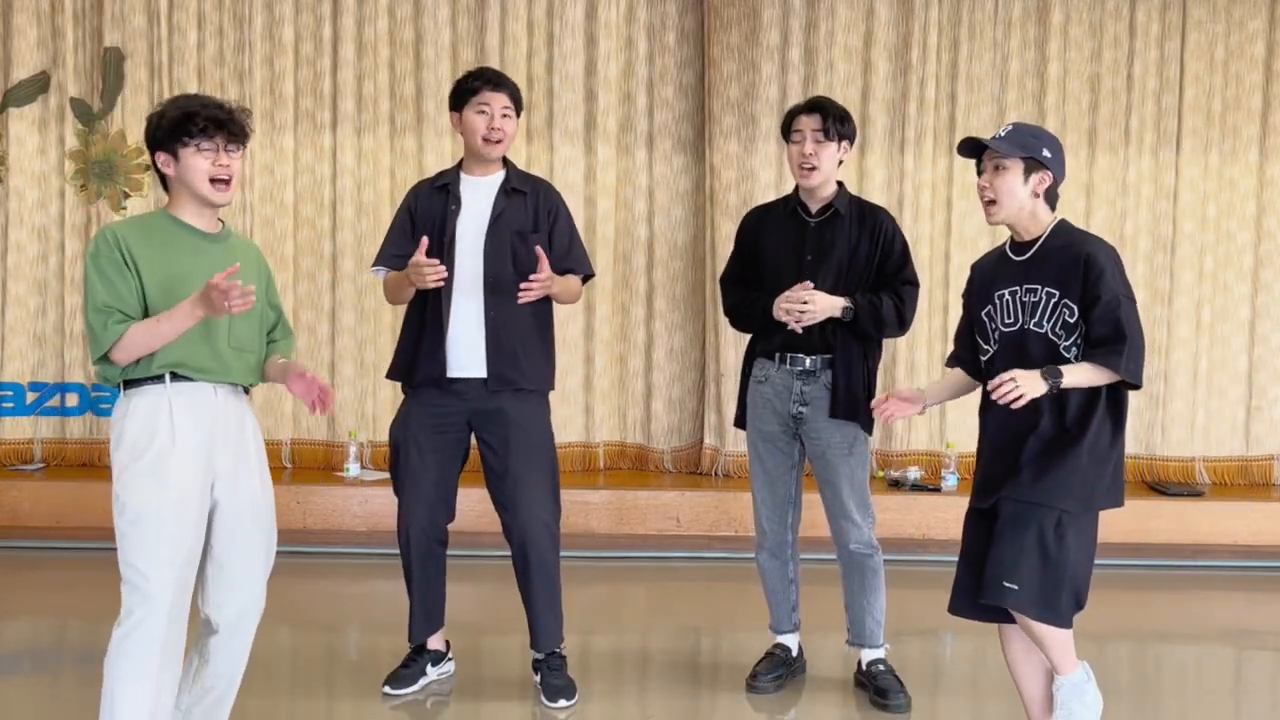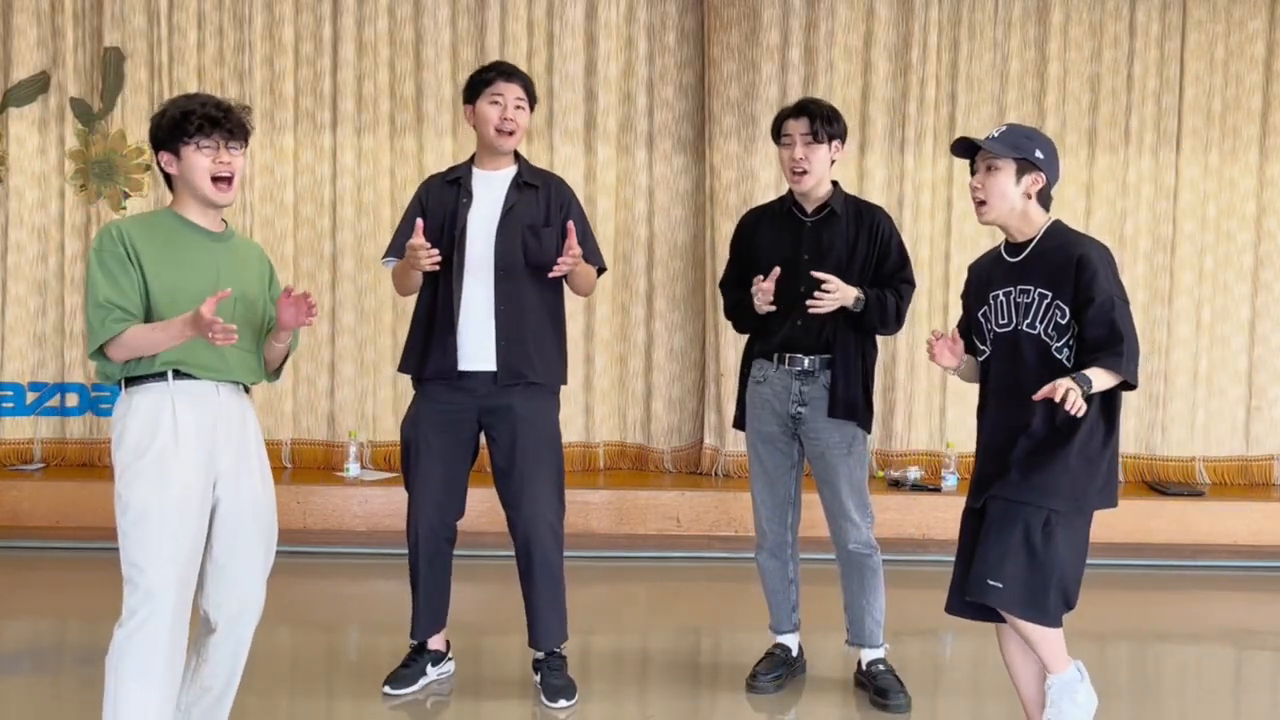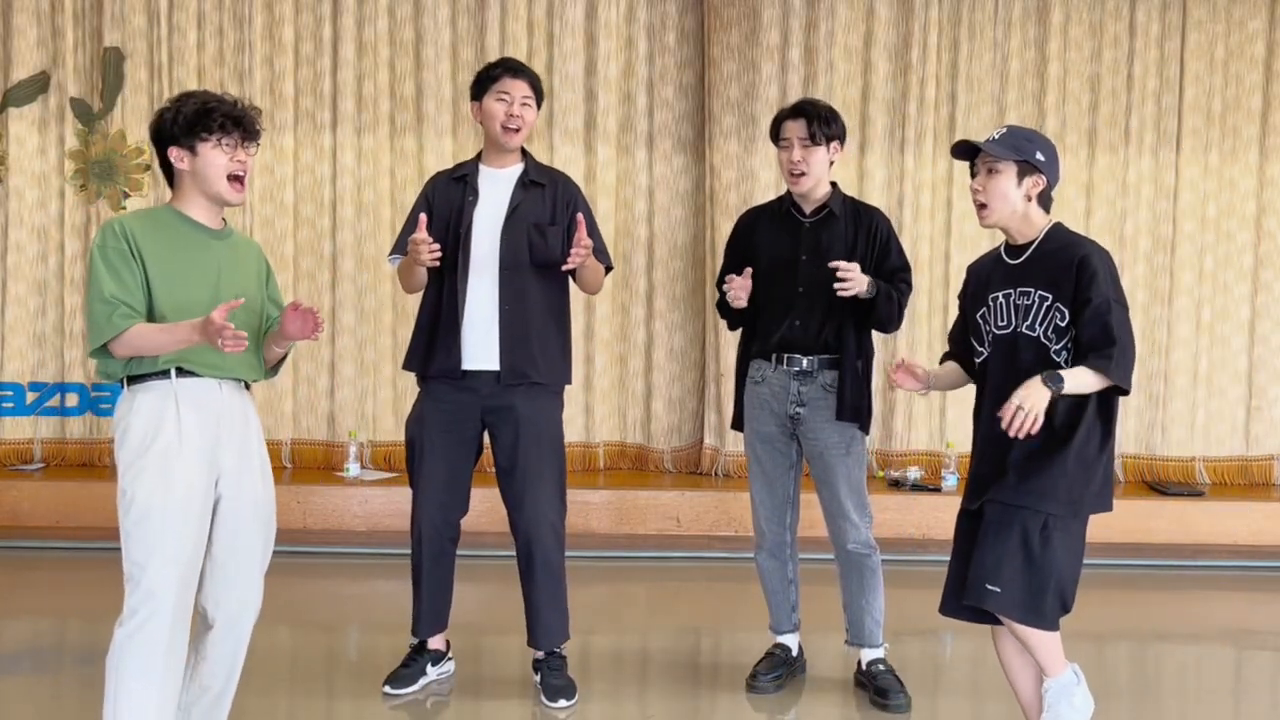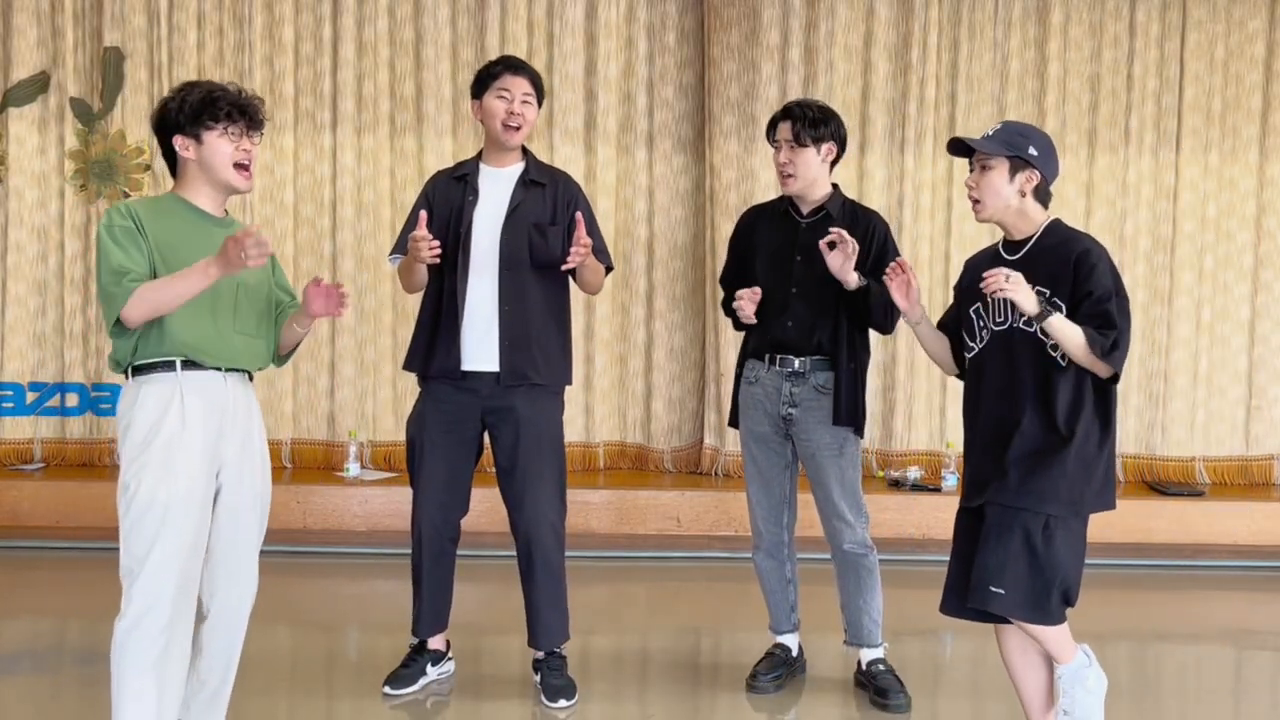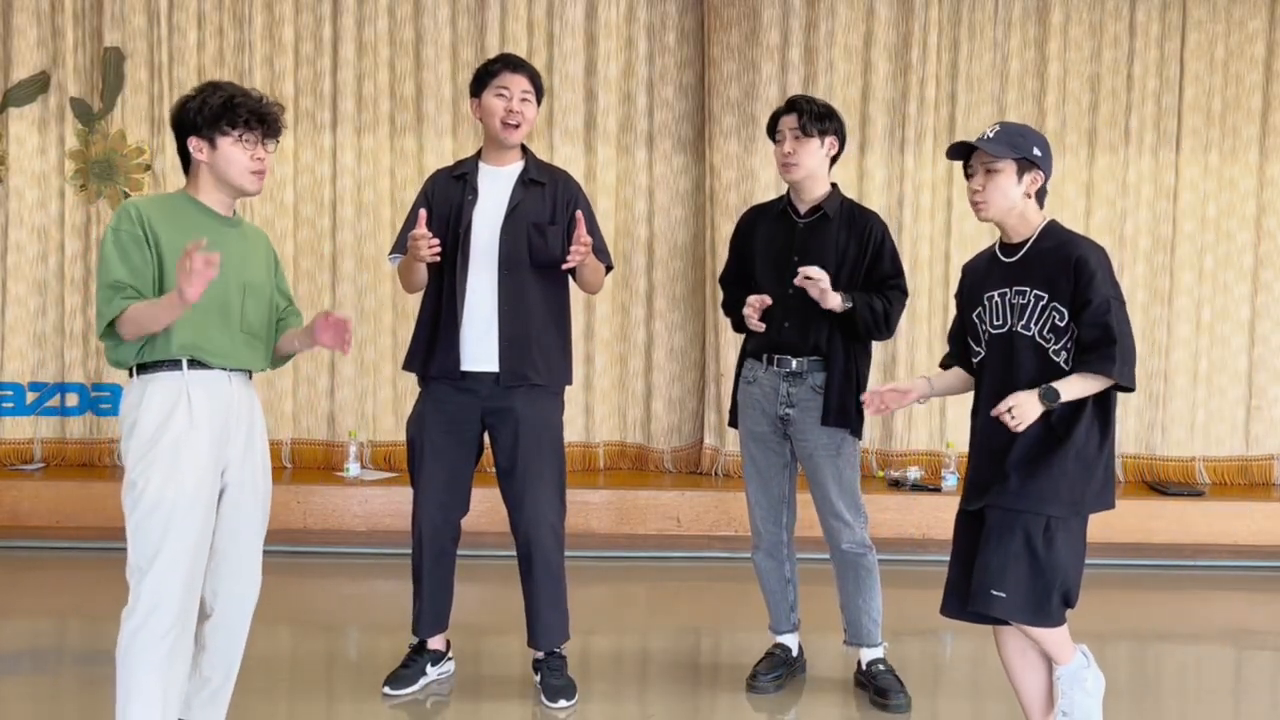
dt=0.4s
person 1, frame 1
left shoulder: (539, 197)
right shoulder: (425, 197)
left elbow: (576, 285)
right elbow: (390, 291)
left wrist: (550, 284)
right wrist: (412, 277)
left hip: (514, 386)
right hip: (434, 384)
left knee: (534, 519)
right knee: (419, 517)
left ankle: (549, 654)
right ankle: (430, 646)
person 1, frame 2
left shoulder: (551, 192)
right shoulder: (437, 191)
left elbow: (587, 284)
right elbow: (401, 284)
left wrist: (573, 264)
right wrist: (413, 262)
left hip: (524, 381)
right hip: (445, 378)
left knee: (537, 518)
right knee: (428, 515)
left ankle: (549, 654)
right ankle: (431, 646)
person 1, frame 3
left shoulder: (557, 190)
right shoulder: (444, 188)
left elbow: (594, 283)
right elbow: (409, 283)
left wrist: (583, 260)
right wrist: (415, 258)
left hip: (528, 381)
right hip: (448, 377)
left knee: (539, 519)
right knee: (432, 514)
left ankle: (549, 654)
right ankle: (431, 645)
person 1, frame 4
left shoulder: (558, 190)
right shoulder: (445, 187)
left elbow: (595, 283)
right elbow: (410, 283)
left wrist: (583, 260)
right wrist: (416, 258)
left hip: (528, 380)
right hip: (449, 377)
left knee: (539, 519)
right knee: (432, 514)
left ankle: (549, 654)
right ankle: (431, 646)
person 1, frame 5
left shoulder: (558, 189)
right shoulder: (443, 186)
left elbow: (594, 282)
right elbow: (410, 282)
left wrist: (583, 259)
right wrist: (415, 256)
left hip: (528, 381)
right hip: (448, 378)
left knee: (539, 520)
right knee: (433, 515)
left ankle: (549, 654)
right ankle: (431, 646)
person 2, frame 1
left shoulder: (247, 254)
right shoulder: (121, 240)
right elbow: (119, 345)
left wrist: (295, 375)
right wrist: (200, 305)
left hip: (236, 422)
right hip: (160, 417)
left knee: (241, 597)
right knee: (156, 595)
person 2, frame 2
left shoulder: (252, 256)
right shoulder: (125, 237)
right elbow: (116, 342)
left wrist: (284, 330)
right wrist: (190, 325)
left hip: (237, 420)
right hip: (161, 415)
left knee: (240, 595)
right knee: (158, 593)
person 2, frame 3
left shoulder: (249, 253)
right shoulder: (127, 233)
right elbow: (118, 336)
left wrist: (285, 336)
right wrist: (199, 331)
left hip: (238, 417)
right hip: (164, 412)
left knee: (238, 594)
right knee: (160, 591)
person 2, frame 4
left shoulder: (251, 240)
right shoulder: (131, 218)
left elbow: (276, 344)
right elbow: (132, 307)
left wrist: (307, 313)
right wrist: (216, 265)
left hip: (240, 408)
right hip: (167, 402)
left knee: (233, 587)
right knee: (160, 583)
person 2, frame 5
left shoulder: (258, 243)
right shoulder: (140, 217)
left elbow: (274, 345)
right elbow: (124, 319)
left wrist: (311, 333)
right wrist: (181, 298)
left hip: (242, 406)
right hip: (171, 400)
left knee: (235, 584)
right knee: (166, 582)
person 3, frame 1
left shoulder: (873, 224)
right shoulder: (761, 223)
left elbow: (900, 307)
right elbow: (733, 301)
left wrist: (839, 306)
right wrist: (772, 308)
left hip: (837, 388)
right hip: (769, 383)
left knee: (855, 530)
right knee: (772, 525)
left ankle: (872, 657)
right ankle: (786, 644)
person 3, frame 2
left shoulder: (869, 222)
right shoulder: (756, 224)
left elbow: (897, 306)
right elbow: (731, 305)
left wrist: (853, 298)
right wrist: (753, 303)
left hip: (836, 388)
right hip: (768, 384)
left knee: (854, 529)
right knee: (772, 525)
left ankle: (871, 657)
right ankle: (786, 644)
person 3, frame 3
left shoulder: (867, 223)
right shoulder: (755, 224)
left elbow: (896, 308)
right elbow: (731, 310)
left wrist: (866, 288)
right wrist: (734, 301)
left hip: (833, 388)
right hip: (766, 385)
left knee: (853, 530)
right knee: (771, 526)
left ankle: (871, 657)
right ankle: (786, 644)
person 3, frame 4
left shoulder: (863, 225)
right shoulder: (755, 223)
left elbow: (890, 316)
right elbow: (731, 294)
left wrist: (852, 280)
right wrist: (740, 309)
left hip: (826, 389)
right hip: (760, 385)
left knee: (848, 528)
right knee: (768, 525)
left ankle: (870, 657)
right ankle: (786, 644)
person 3, frame 5
left shoulder: (862, 226)
right shoulder: (756, 223)
left elbow: (888, 315)
right elbow: (730, 293)
left wrist: (836, 300)
right wrist: (745, 311)
left hip: (824, 389)
right hip: (758, 386)
left knee: (847, 529)
right knee: (767, 526)
left ankle: (871, 657)
right ankle: (786, 644)
person 4, frame 1
left shoulder: (1090, 259)
right shoulder: (987, 271)
left elbow: (1121, 360)
left wrist: (1047, 378)
right wrist: (922, 398)
left hip: (1068, 460)
right hip: (1001, 459)
left knee: (1024, 586)
right knee: (1001, 602)
person 4, frame 2
left shoulder: (1084, 259)
right shoulder: (983, 272)
left elbow: (1119, 359)
left wrist: (1080, 383)
right wrist: (956, 361)
left hip: (1063, 461)
right hip: (998, 458)
left knee: (1012, 586)
right knee: (1005, 603)
person 4, frame 3
left shoulder: (1084, 261)
right shoulder: (982, 273)
left elbow: (1113, 364)
left wrist: (1049, 384)
right wrist: (929, 379)
left hip: (1060, 463)
right hip: (995, 462)
left knee: (1011, 590)
right knee: (997, 605)
person 4, frame 4
left shoulder: (1081, 256)
right shoulder: (981, 266)
left elbow: (1106, 357)
right elbow: (957, 360)
left wrist: (1037, 309)
right wrist: (913, 314)
left hip: (1057, 462)
right hip: (992, 461)
left knee: (1015, 590)
right knee: (998, 605)
left ankle: (1076, 668)
person 4, frame 5
left shoulder: (1080, 260)
right shoulder: (979, 272)
left elbow: (1113, 364)
left wrist: (1046, 397)
right wrist: (920, 389)
left hip: (1057, 463)
right hip: (993, 463)
left knee: (1014, 595)
right knee: (996, 607)
left ankle: (1075, 669)
